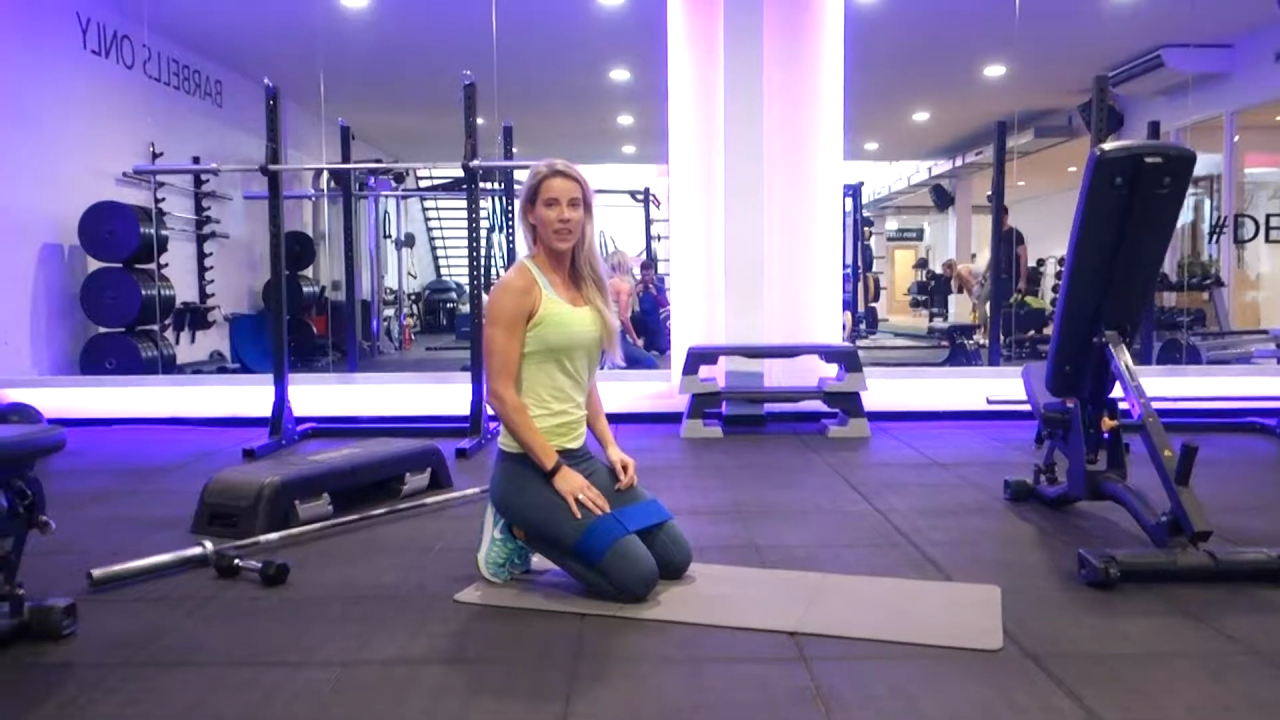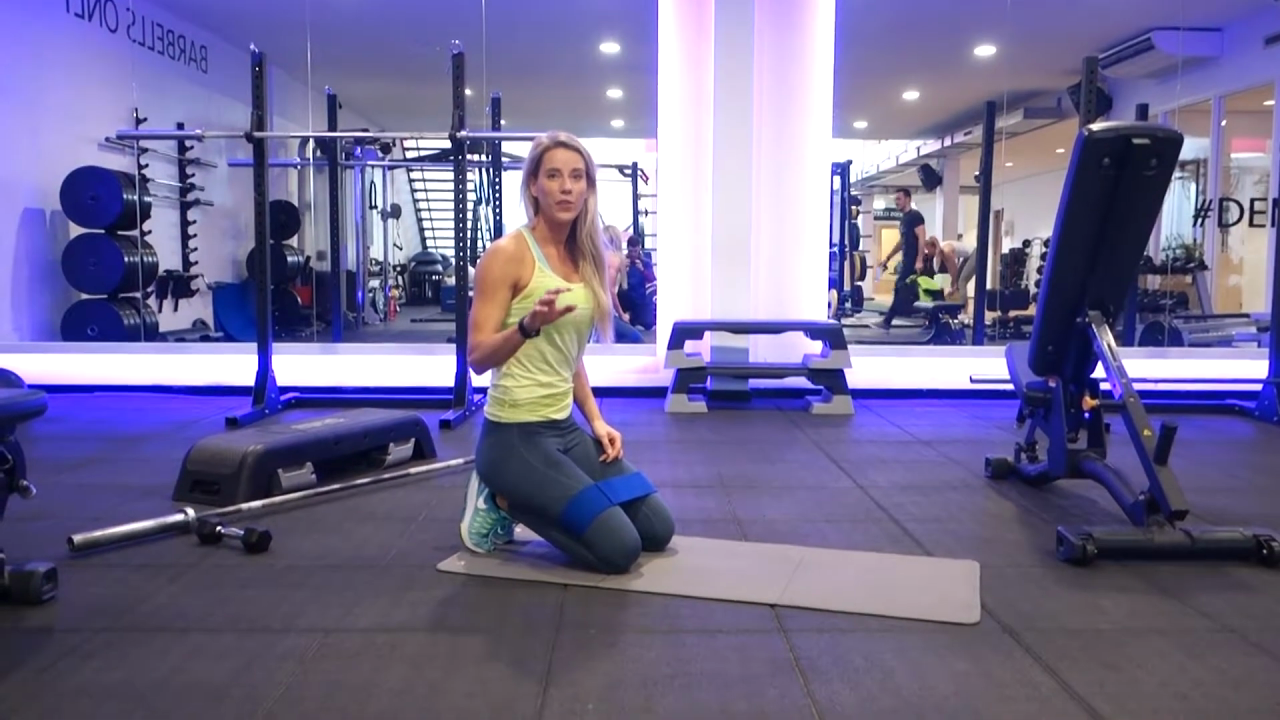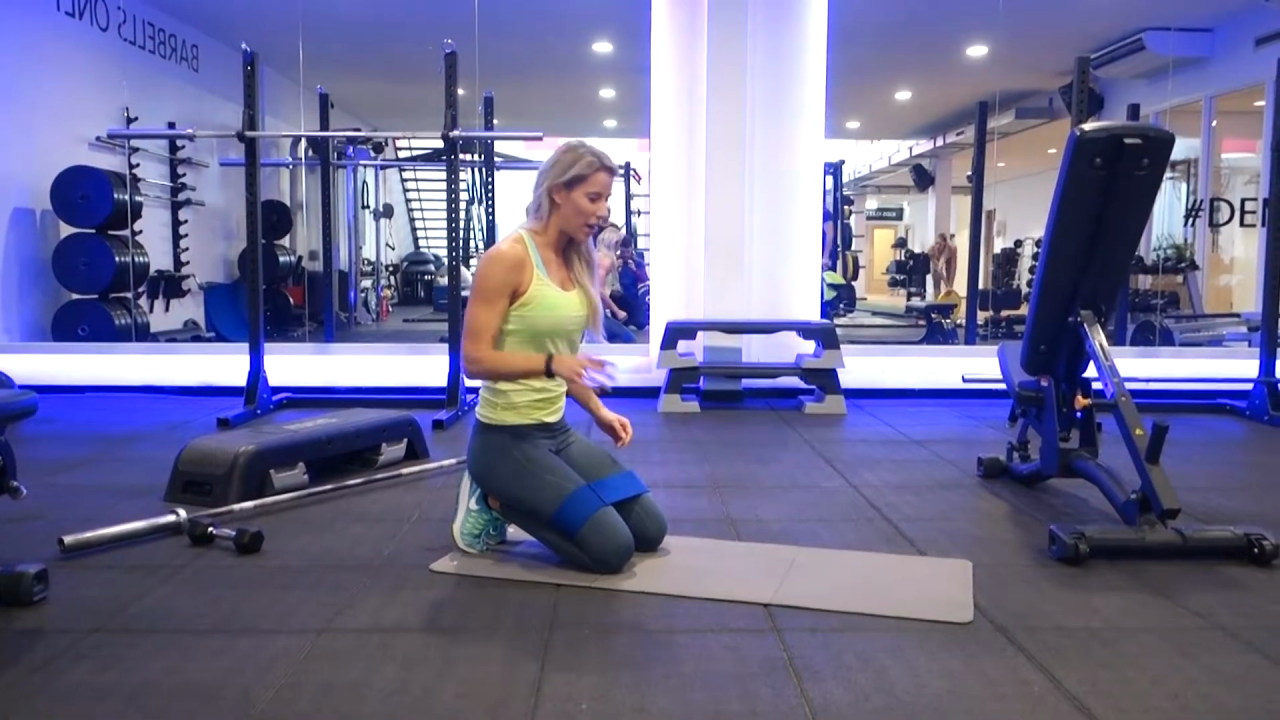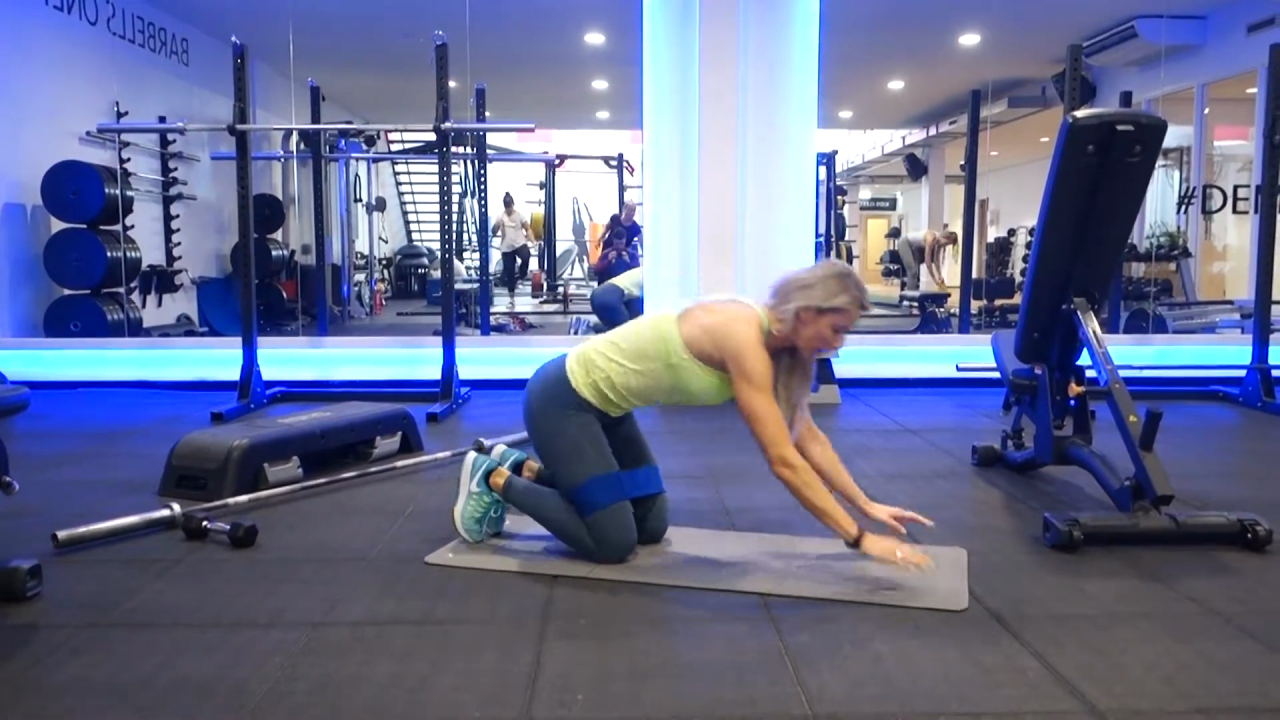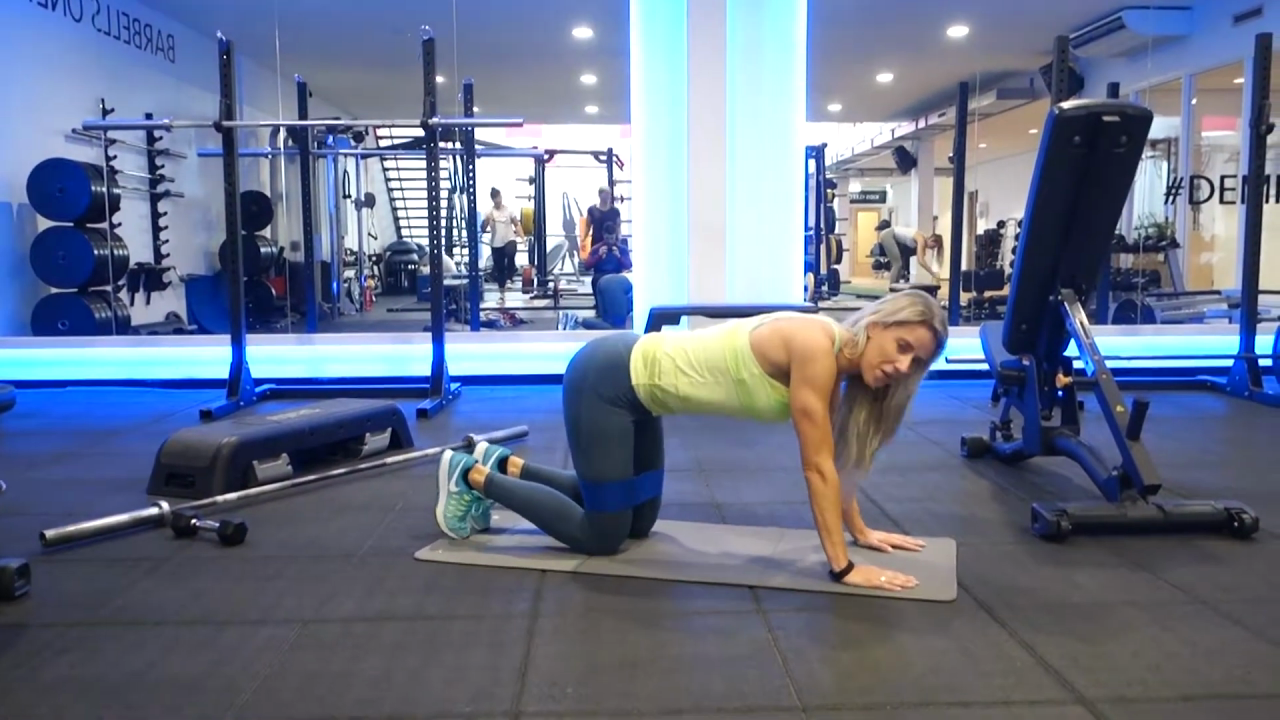
dt=1s
person 1, frame 1
left shoulder: (586, 284)
right shoulder: (516, 286)
right elbow: (500, 394)
left wrist: (609, 446)
right wrist: (555, 472)
left hip: (579, 455)
right hip: (529, 466)
left knee: (674, 557)
right knee: (635, 577)
left ankle: (538, 530)
right ankle: (517, 534)
person 1, frame 2
left shoulder: (585, 258)
right shoulder: (507, 254)
right elbow: (478, 357)
left wrist: (595, 419)
right wrist: (528, 324)
left hip: (566, 428)
right hip: (514, 435)
left knee: (657, 530)
right knee: (618, 548)
left ankle: (523, 500)
right ankle: (501, 504)
person 1, frame 3
left shoulder: (577, 261)
right shoulder: (508, 257)
right elbow: (475, 360)
left wrist: (600, 408)
right wrist: (552, 365)
left hip: (557, 431)
right hip: (505, 438)
left knee: (650, 530)
right knee: (612, 549)
left ankle: (515, 499)
right ankle: (493, 505)
person 1, frame 4
left shoulder: (773, 337)
right shoulder: (743, 338)
left elbow: (805, 433)
right elbow: (783, 459)
left wrist: (867, 505)
right wrist: (858, 538)
left hip: (601, 399)
right hip: (564, 399)
left knee: (650, 527)
right knee: (612, 545)
left ankle: (523, 468)
right ankle: (495, 481)
person 1, frame 5
left shoulder: (835, 357)
right shoulder: (816, 347)
left elbow: (834, 456)
right elbow: (817, 467)
left wrist: (861, 530)
right wrist: (843, 567)
left hip: (635, 378)
right hip: (604, 380)
left knee: (637, 520)
right knee: (603, 535)
left ankle: (504, 465)
right ankle: (472, 476)
